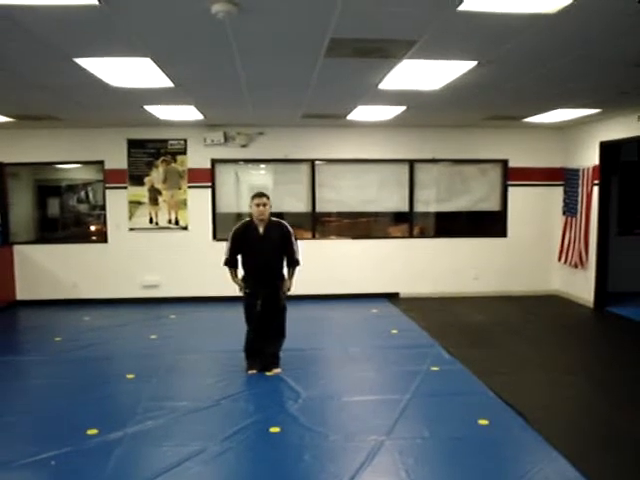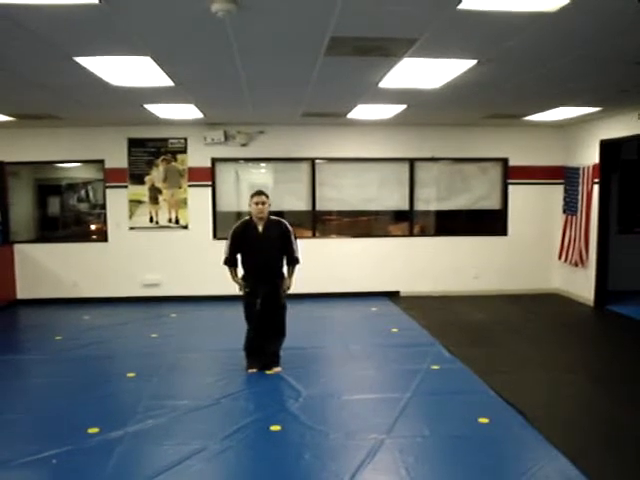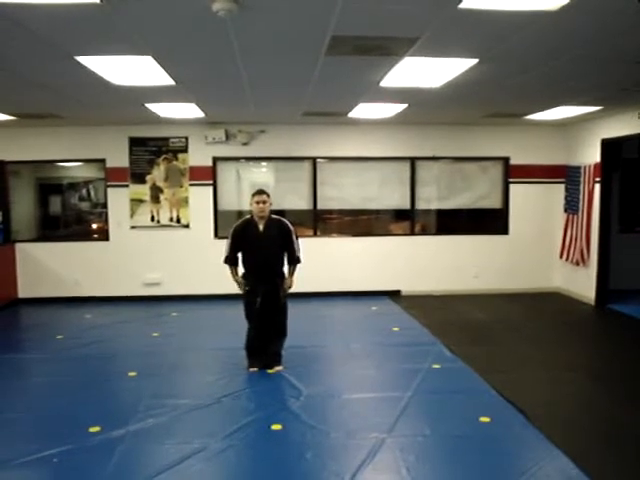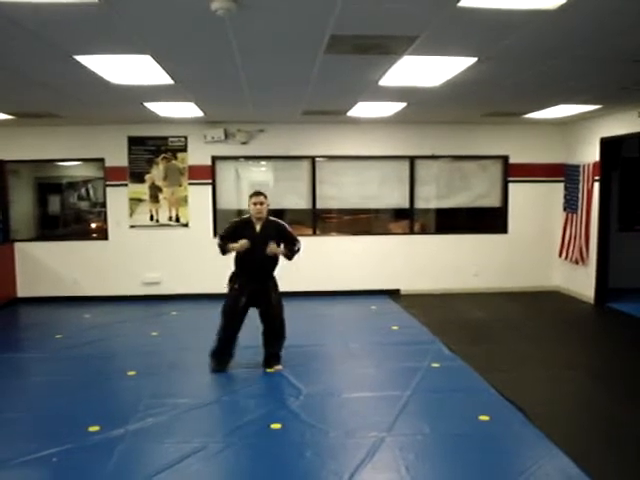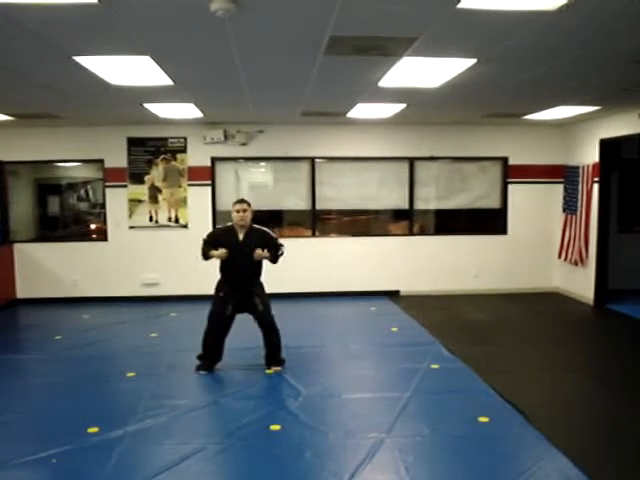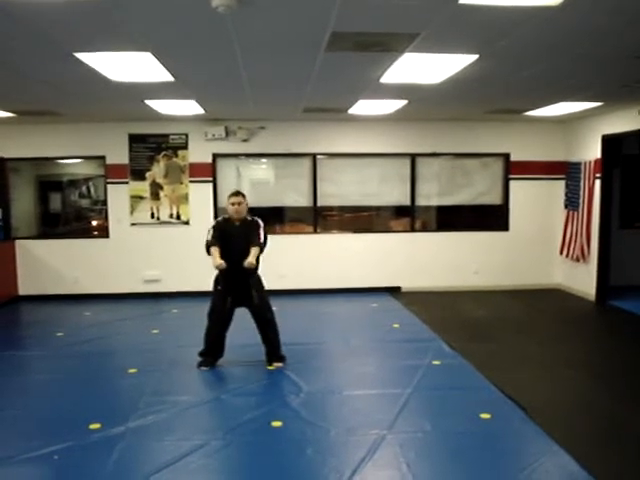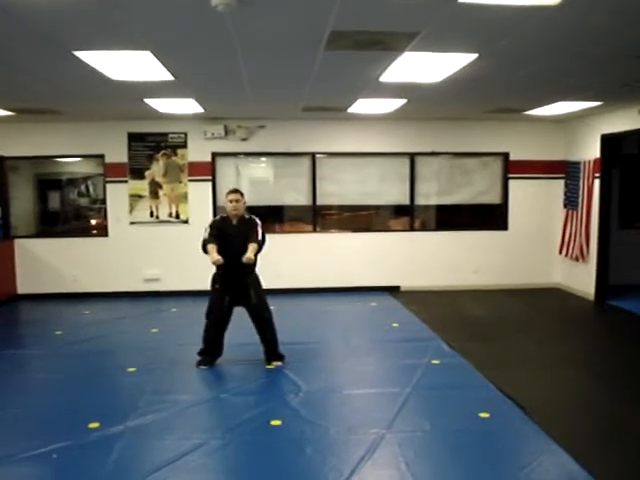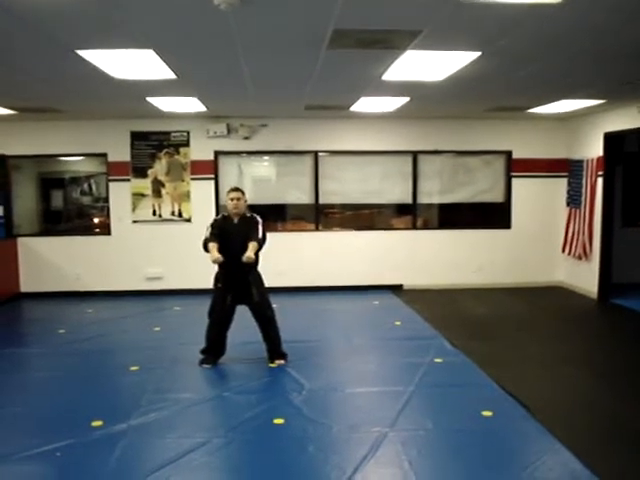
dt=0.3s
person 1, frame 1
left shoulder: (282, 228)
right shoulder: (241, 230)
left elbow: (292, 256)
right elbow: (231, 256)
left wrist: (289, 280)
right wrist: (236, 280)
left hip: (276, 286)
right hip: (252, 287)
left knee: (276, 326)
right knee: (254, 326)
left ankle: (272, 362)
right ankle: (253, 362)
person 1, frame 2
left shoulder: (282, 227)
right shoulder: (240, 229)
left elbow: (292, 254)
right elbow: (230, 255)
left wrist: (289, 278)
right wrist: (236, 278)
left hip: (276, 284)
right hip: (252, 285)
left knee: (276, 324)
right knee: (254, 324)
left ankle: (272, 361)
right ankle: (253, 361)
person 1, frame 3
left shoulder: (282, 226)
right shoulder: (241, 227)
left elbow: (293, 253)
right elbow: (231, 254)
left wrist: (290, 277)
right wrist: (236, 277)
left hip: (276, 282)
right hip: (252, 283)
left knee: (277, 323)
right knee: (255, 324)
left ankle: (273, 360)
right ankle: (254, 360)
person 1, frame 4
left shoulder: (278, 226)
right shoulder: (238, 225)
left elbow: (295, 245)
right elbow: (222, 241)
left wrist: (283, 250)
right wrist: (233, 246)
left hip: (266, 281)
right hip: (241, 281)
left knee: (274, 321)
right knee: (230, 320)
left ankle: (272, 360)
right ankle: (220, 358)
person 1, frame 5
left shoulder: (261, 233)
right shoulder: (221, 232)
left elbow: (279, 248)
right elbow: (205, 247)
left wrist: (266, 255)
right wrist: (214, 254)
left hip: (253, 287)
right hip: (227, 288)
left knee: (268, 323)
right knee: (216, 325)
left ankle: (274, 360)
right ankle: (207, 361)
person 1, frame 6
left shoulder: (255, 224)
right shoulder: (220, 225)
left elbow: (258, 242)
right elbow: (212, 243)
left wrist: (252, 258)
right wrist: (216, 258)
left hip: (250, 280)
right hip: (226, 280)
left knee: (265, 317)
right knee: (217, 319)
left ankle: (275, 356)
right ankle: (210, 356)
person 1, frame 7
left shoulder: (253, 223)
right shoulder: (217, 223)
left elbow: (257, 240)
right elbow: (209, 241)
left wrist: (251, 253)
right wrist: (213, 254)
left hip: (247, 278)
right hip: (223, 278)
left knee: (262, 316)
right knee: (215, 318)
left ankle: (273, 355)
right ankle: (209, 355)
person 1, frame 8
left shoulder: (254, 221)
right shoulder: (219, 222)
left elbow: (257, 238)
right elbow: (210, 239)
left wrist: (251, 251)
right wrist: (213, 252)
left hip: (250, 276)
right hip: (225, 276)
left knee: (265, 314)
right knee: (218, 316)
left ankle: (276, 353)
right ankle: (212, 354)
